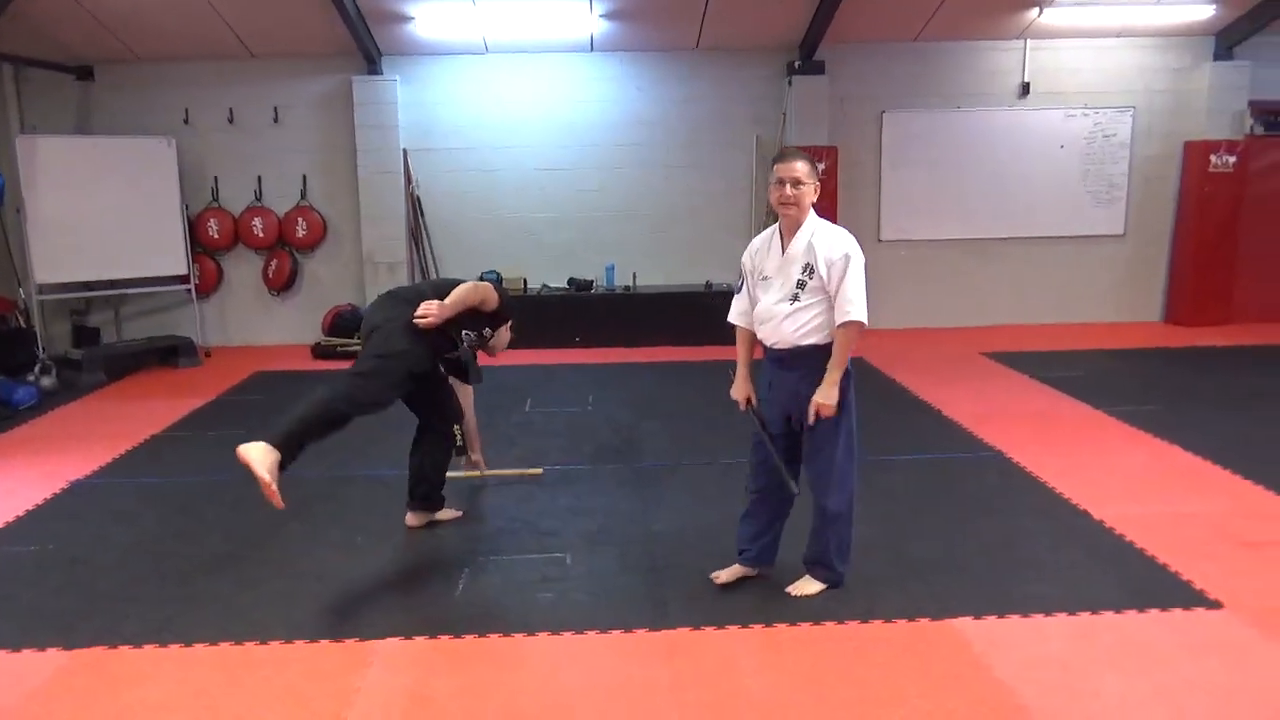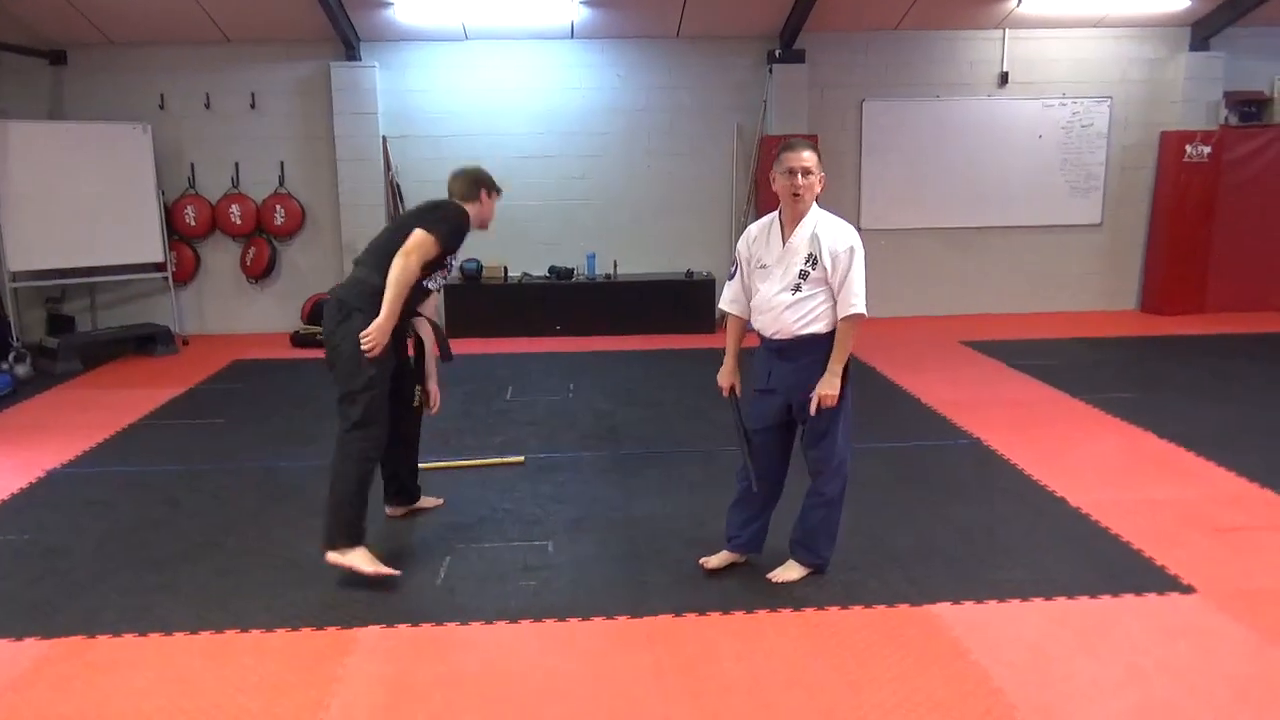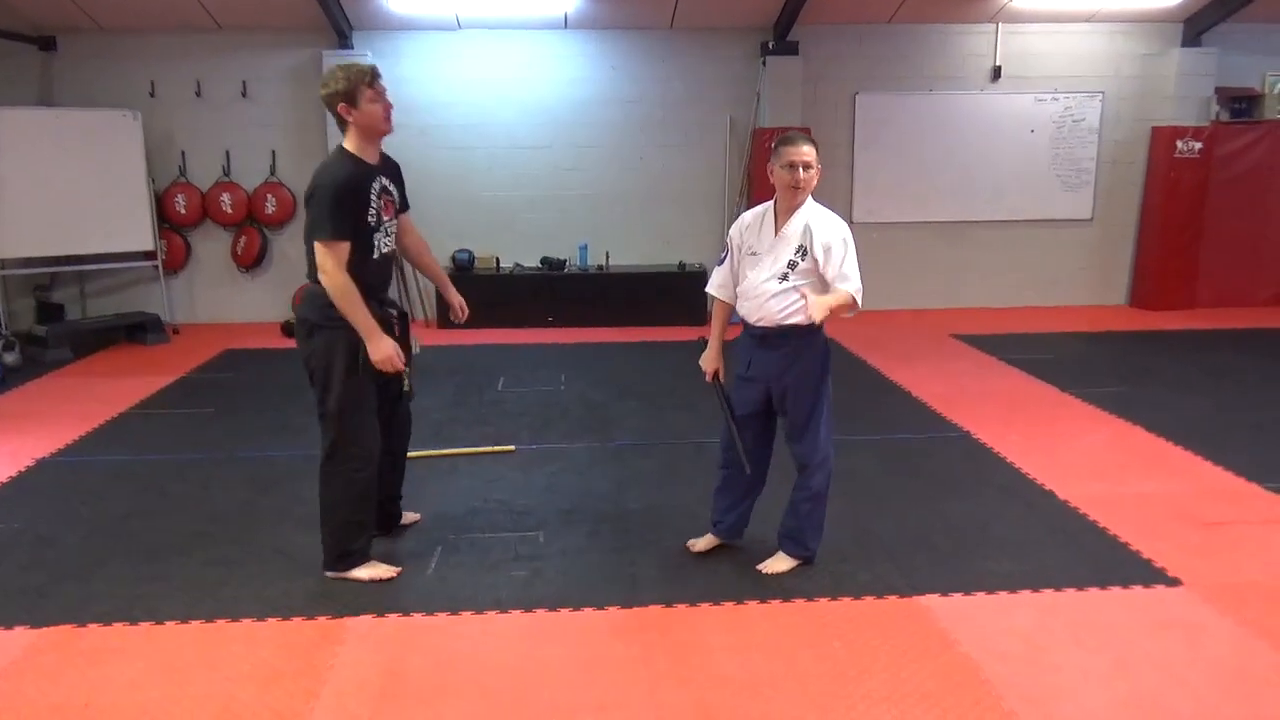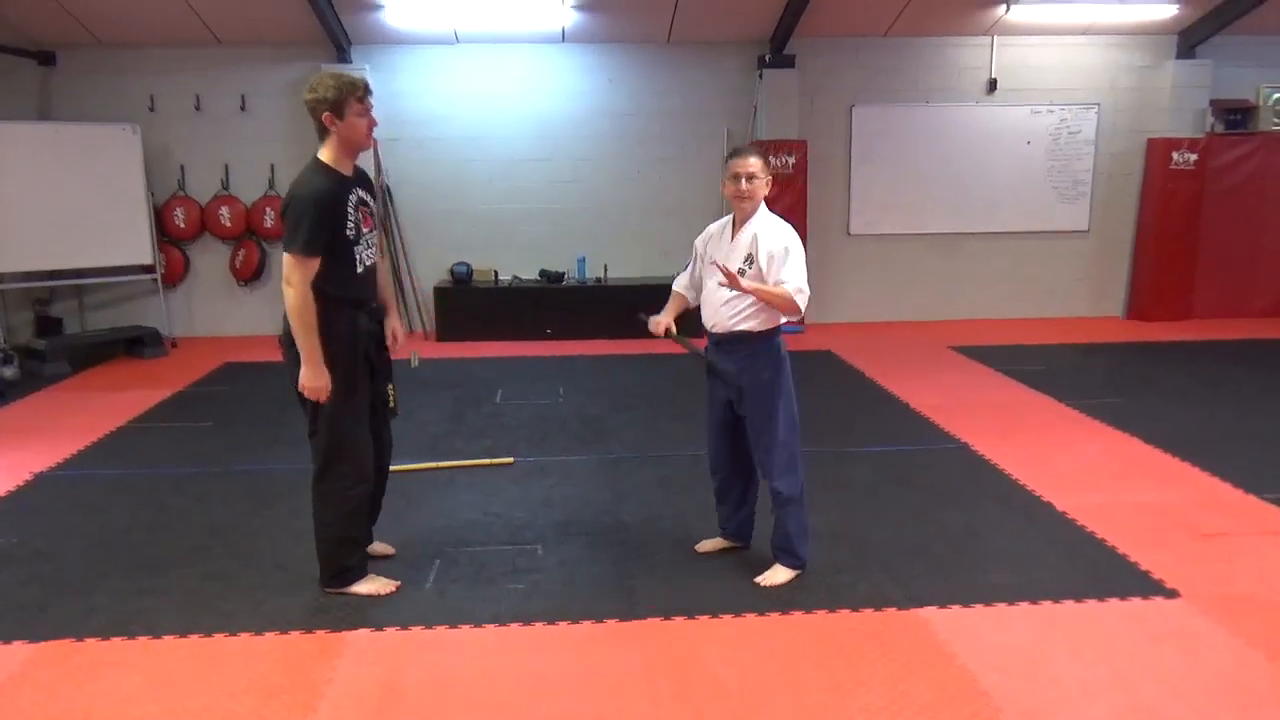
dt=0.5s
person 1, frame 1
left shoulder: (836, 245)
right shoulder: (758, 248)
left elbow: (851, 321)
right elbow: (746, 317)
left wrist: (831, 383)
right wrist: (742, 375)
left hip: (821, 369)
right hip: (774, 370)
left knee: (829, 476)
right knee: (766, 470)
left ankle: (824, 568)
right ankle: (751, 557)
person 1, frame 2
left shoulder: (838, 236)
right shoulder: (755, 236)
left elbow: (851, 311)
right elbow: (738, 304)
left wrist: (834, 374)
right wrist: (730, 363)
left hip: (817, 360)
right hip: (770, 359)
left knee: (826, 463)
right knee: (758, 456)
left ankle: (809, 554)
right ankle: (740, 544)
person 1, frame 3
left shoulder: (829, 229)
right shoulder: (747, 224)
left elbow: (851, 297)
right elbow: (724, 288)
left wrist: (827, 302)
right wrist: (713, 347)
left hip: (801, 349)
right hip: (752, 346)
left knee: (810, 452)
right knee: (740, 441)
left ankle: (797, 545)
right ankle: (726, 525)
person 1, frame 4
left shoulder: (779, 235)
right shoulder: (712, 235)
left elbow: (795, 304)
right elbow: (689, 285)
left wrist: (747, 287)
right wrist: (666, 315)
left hip: (760, 355)
right hip: (719, 352)
left knee: (777, 457)
right knee: (724, 453)
left ankle: (790, 556)
right ankle: (734, 531)
person 2, frame 1
left shoulder: (464, 349)
right shoulder: (499, 302)
left elbow: (463, 405)
right elbow: (475, 290)
left wrist: (473, 451)
right wrist: (445, 310)
right hip: (401, 323)
left knee: (444, 415)
right knee: (362, 390)
left ankle: (423, 505)
right ankle: (268, 452)
person 2, frame 2
left shoulder: (445, 223)
right shoulder: (454, 215)
left elbow: (421, 313)
right elbow: (408, 255)
right wrist: (386, 320)
left hip: (367, 314)
right hip: (363, 315)
left knee: (402, 409)
right knee: (364, 420)
left ankle: (401, 495)
right ankle: (344, 542)
person 2, frame 3
left shoulder: (387, 168)
right shoulder: (335, 180)
left elbow: (405, 235)
right elbow: (330, 270)
left wrist: (446, 287)
right wrist: (374, 336)
left hip: (374, 312)
right hip: (337, 327)
left knee: (394, 421)
right knee: (352, 440)
left ankle: (384, 513)
right ankle: (345, 557)
person 2, frame 4
left shoulder: (360, 180)
right shoulder: (312, 193)
right elbow: (296, 284)
left wrist: (390, 312)
right wrist: (311, 362)
left hip: (362, 330)
right hip: (329, 338)
left knee: (376, 443)
right knee: (343, 457)
left ankle: (357, 537)
right ankle: (341, 571)
